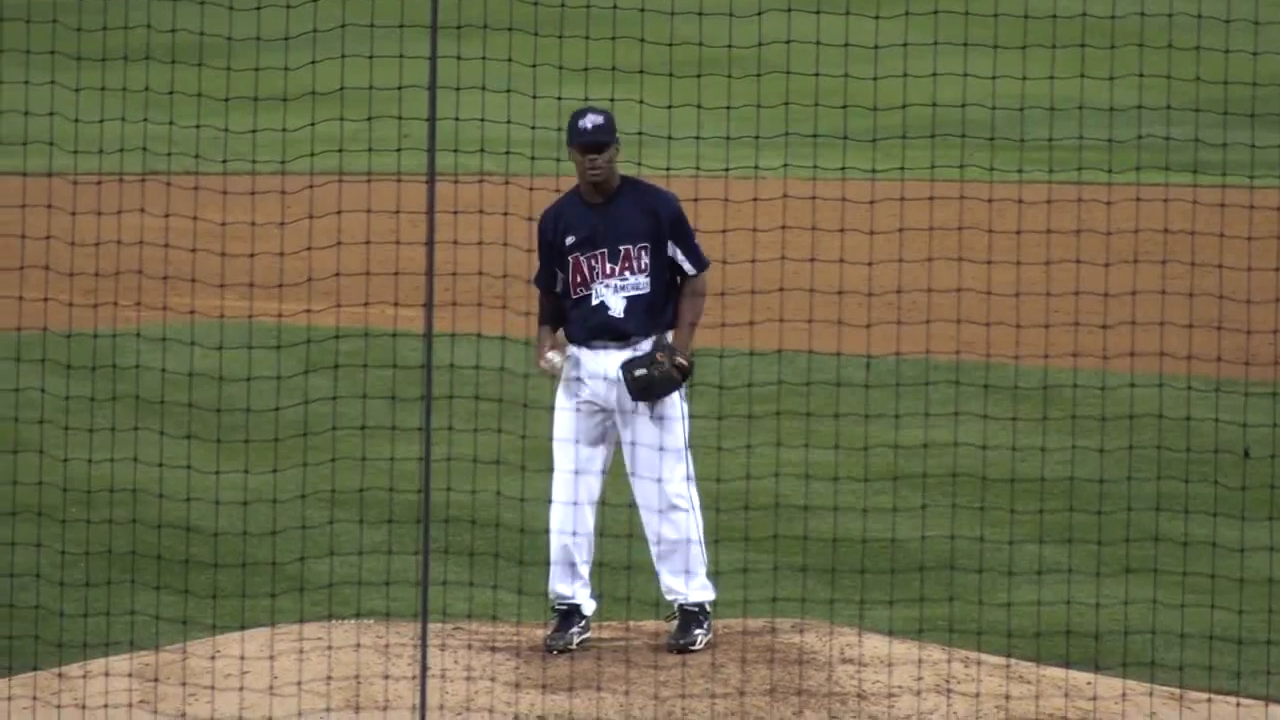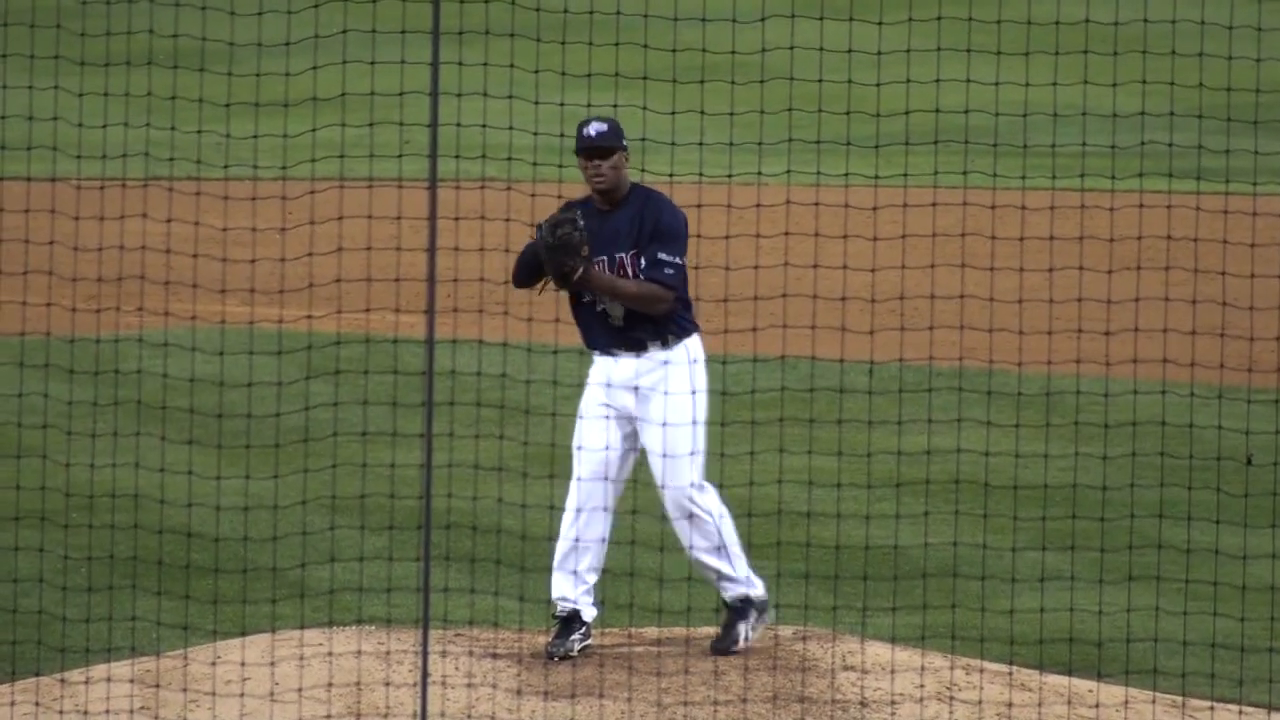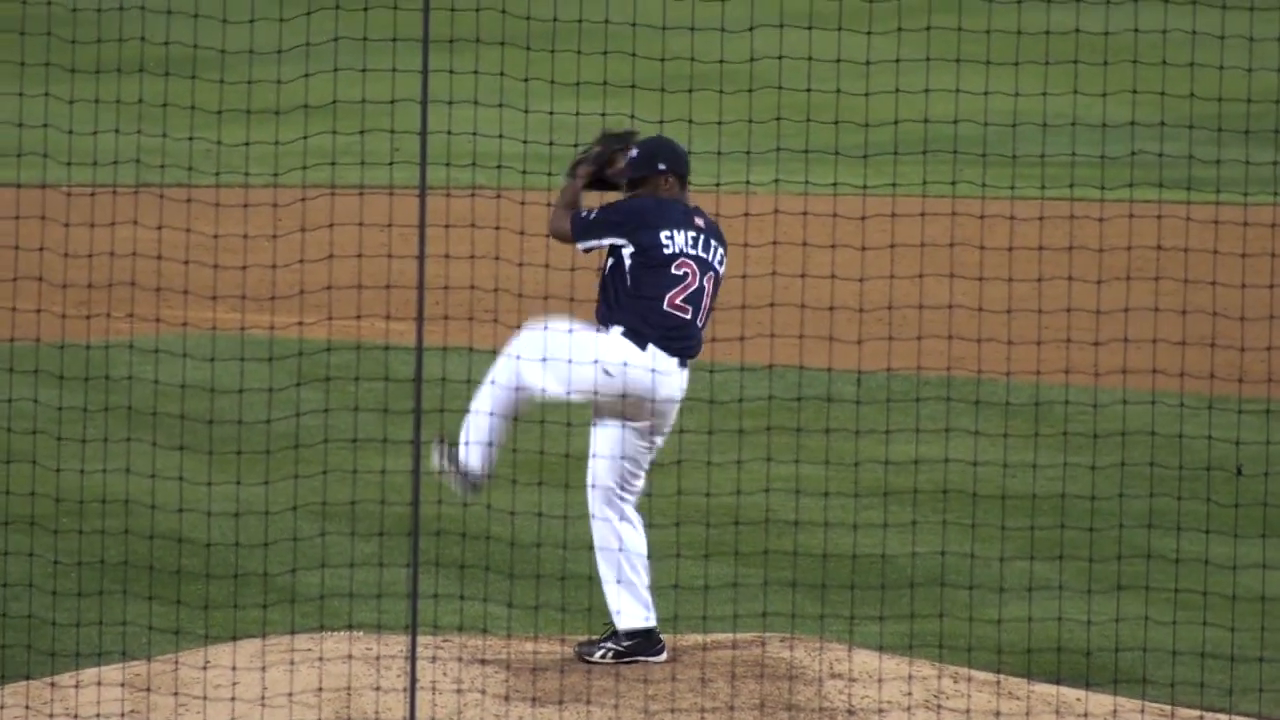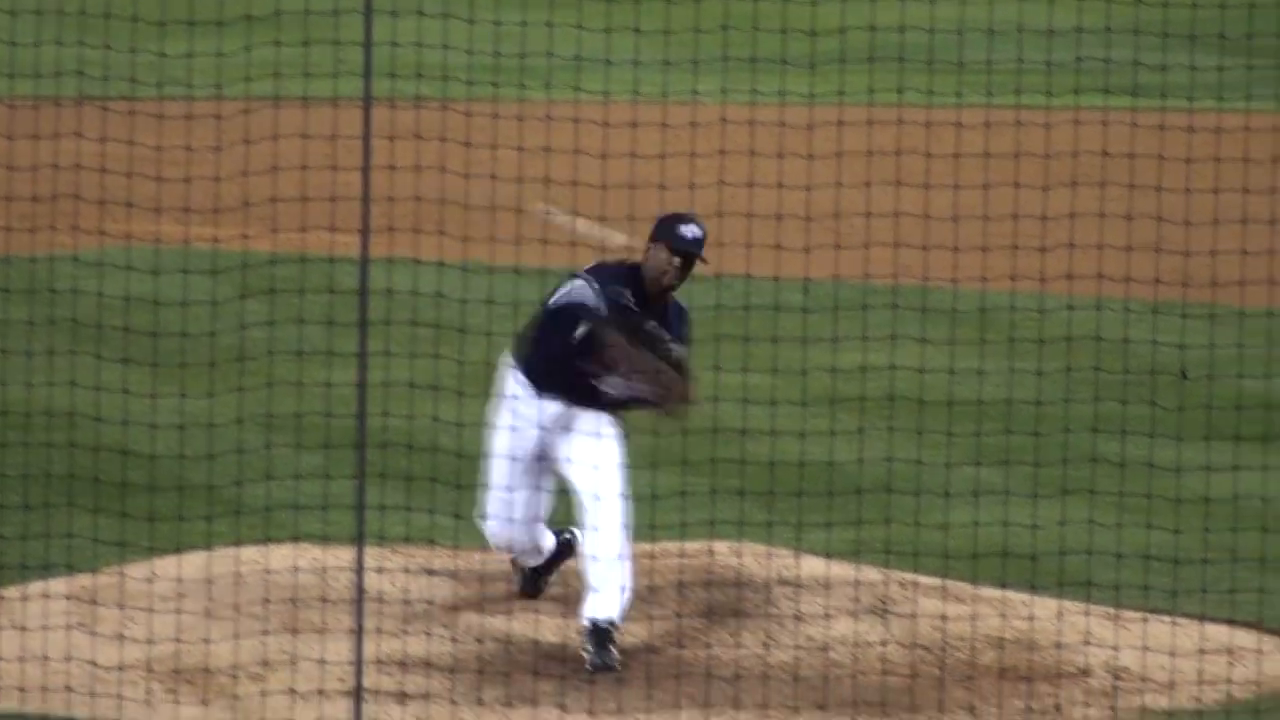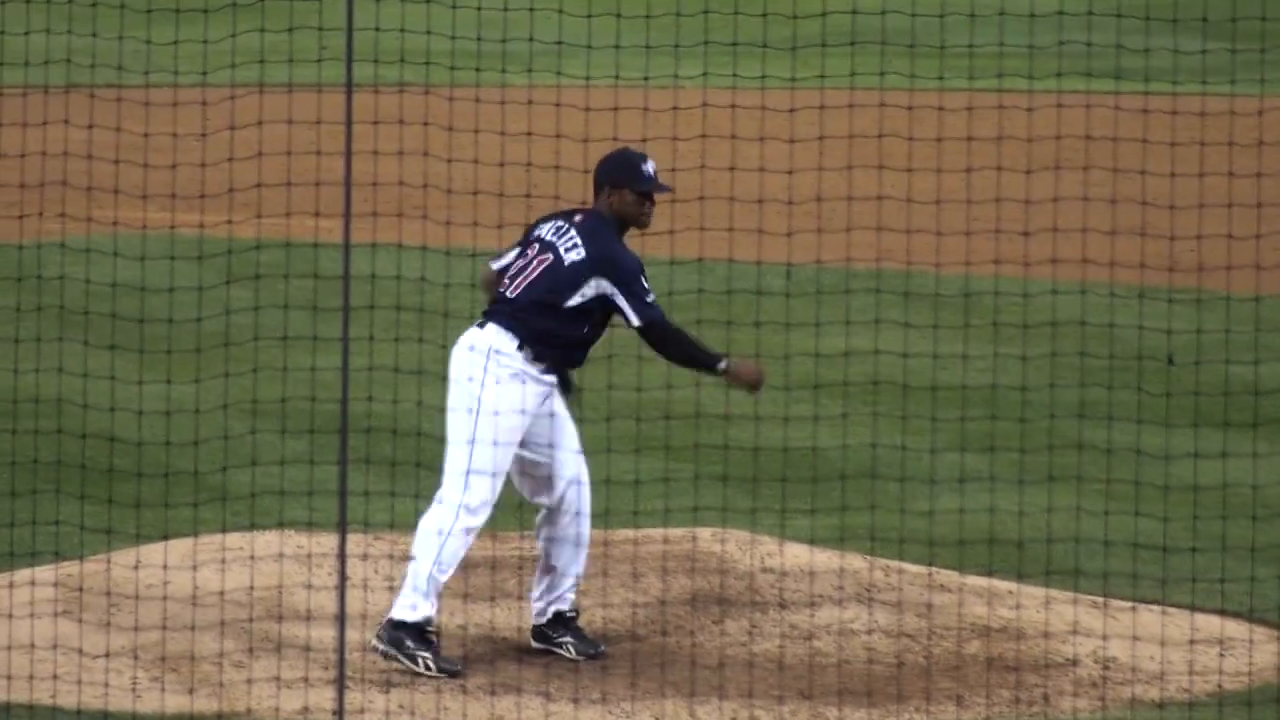
dt=1s
person 1, frame 1
left shoulder: (657, 205)
right shoulder: (555, 219)
left elbow: (694, 280)
left wrist: (679, 345)
right wrist: (546, 333)
right hip: (584, 364)
left knee: (667, 486)
right knee: (570, 490)
left ankle: (693, 605)
right ankle: (573, 607)
person 1, frame 2
left shoulder: (660, 213)
right shoulder: (573, 217)
left elbow: (659, 298)
right elbow: (522, 276)
left wrist: (587, 275)
right wrist: (541, 251)
left hip: (670, 361)
right hip: (608, 367)
left knee: (685, 488)
right knee: (588, 488)
left ankle: (746, 597)
right ankle: (573, 613)
person 1, frame 3
left shoulder: (644, 214)
right shoulder: (713, 237)
left elbow: (561, 227)
left wrist: (578, 179)
right wrist: (620, 176)
left hip: (618, 361)
right hip: (666, 385)
left knee: (527, 343)
right knee: (614, 501)
left ankle: (471, 460)
right ankle: (636, 630)
person 1, frame 4
left shoulder: (673, 318)
right shoulder: (602, 280)
left elbow: (670, 387)
right elbow: (589, 319)
left wrist: (662, 388)
left hip: (591, 419)
right hip: (534, 402)
left knee: (607, 514)
right knee: (506, 529)
right ankle: (546, 549)
person 1, frame 5
left shoulder: (556, 224)
right shoulder: (612, 258)
left elbow: (492, 277)
right elbow: (660, 335)
right wrist: (727, 367)
left hip: (533, 374)
right hip: (497, 364)
left knee: (569, 492)
right knee: (468, 495)
left ankle: (554, 618)
right ankle: (406, 626)
